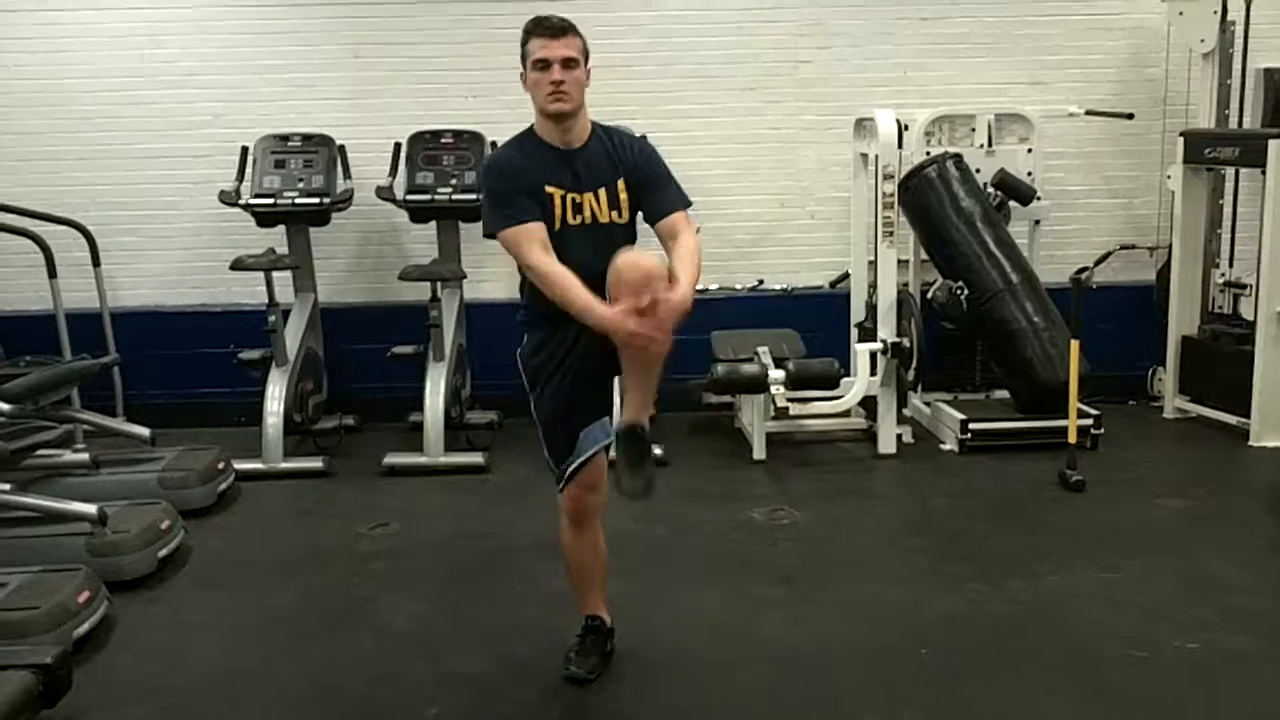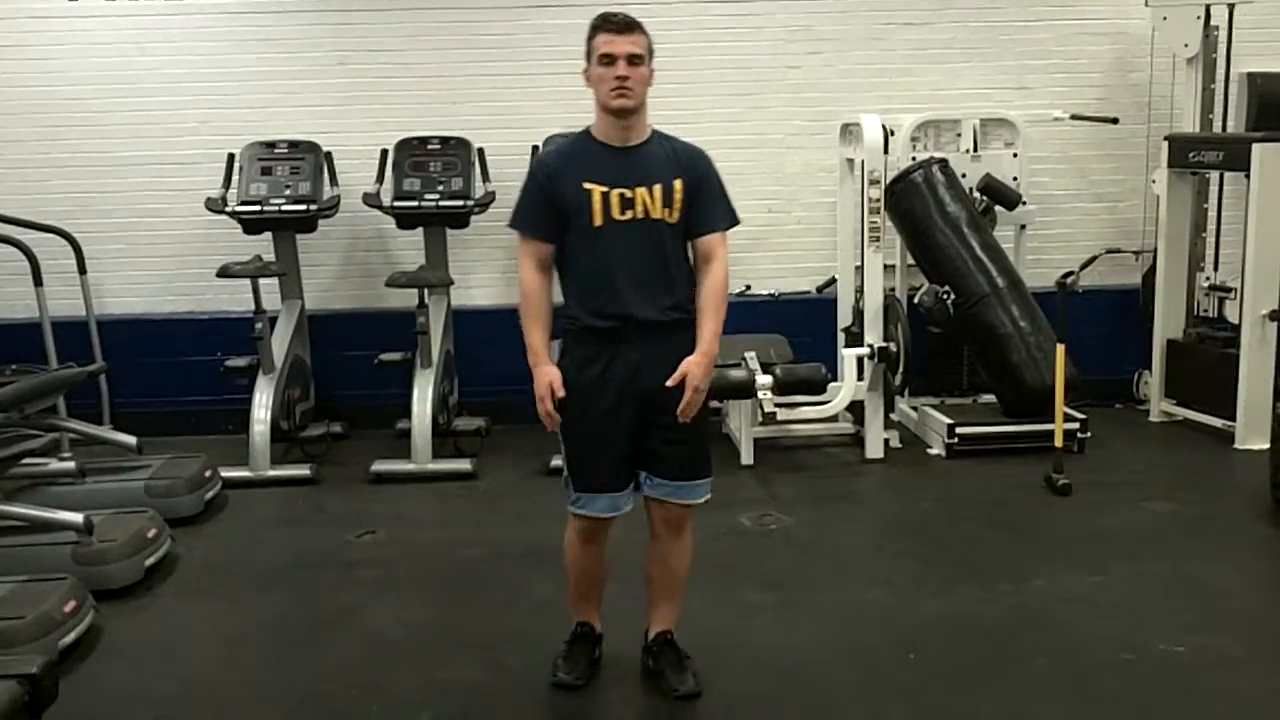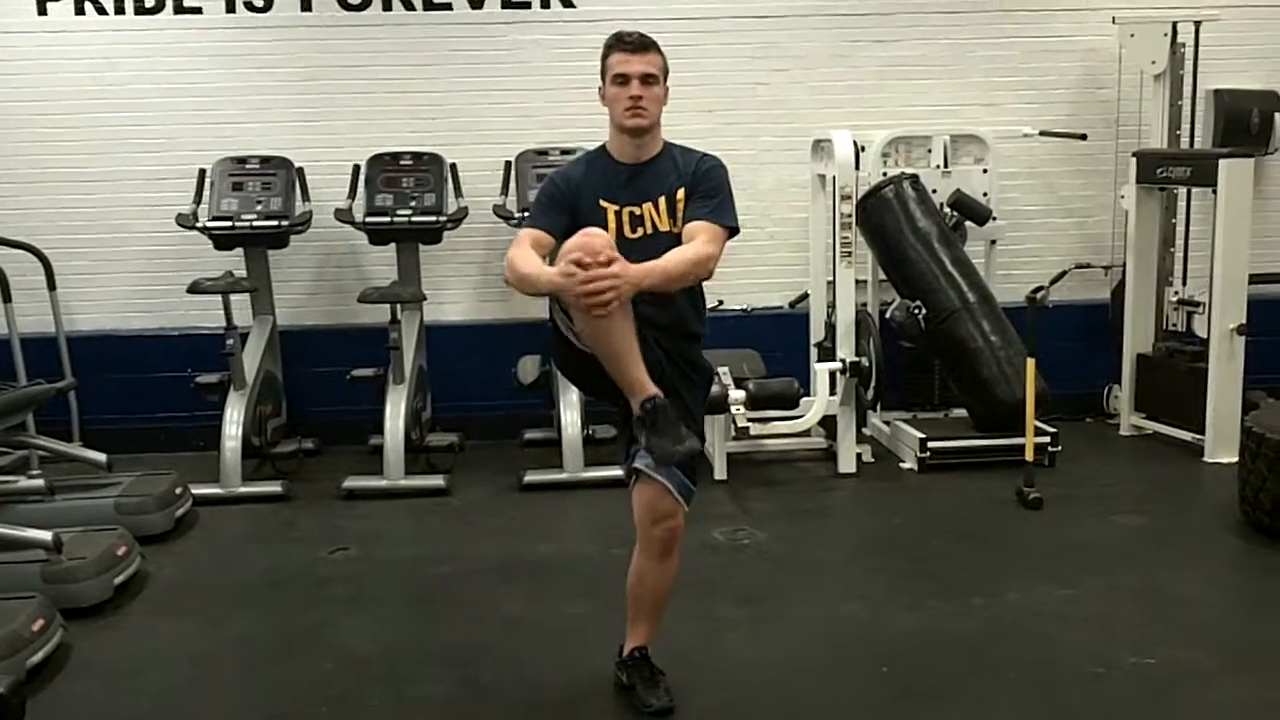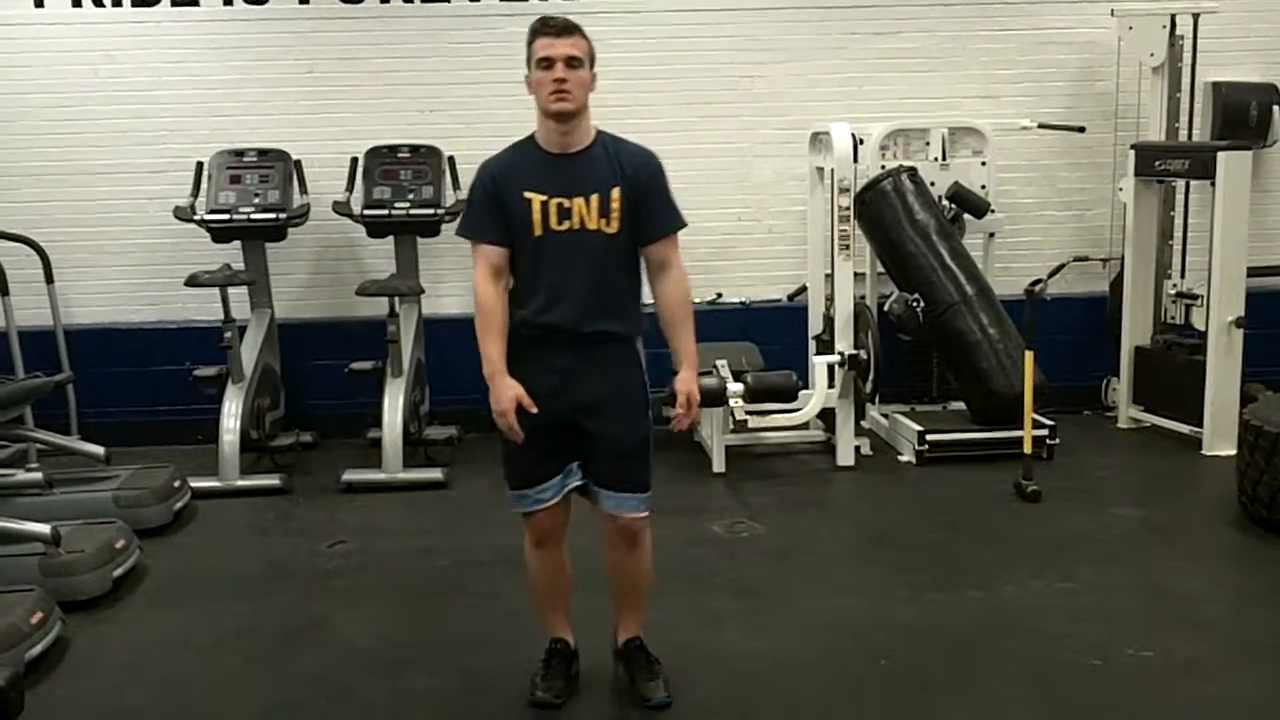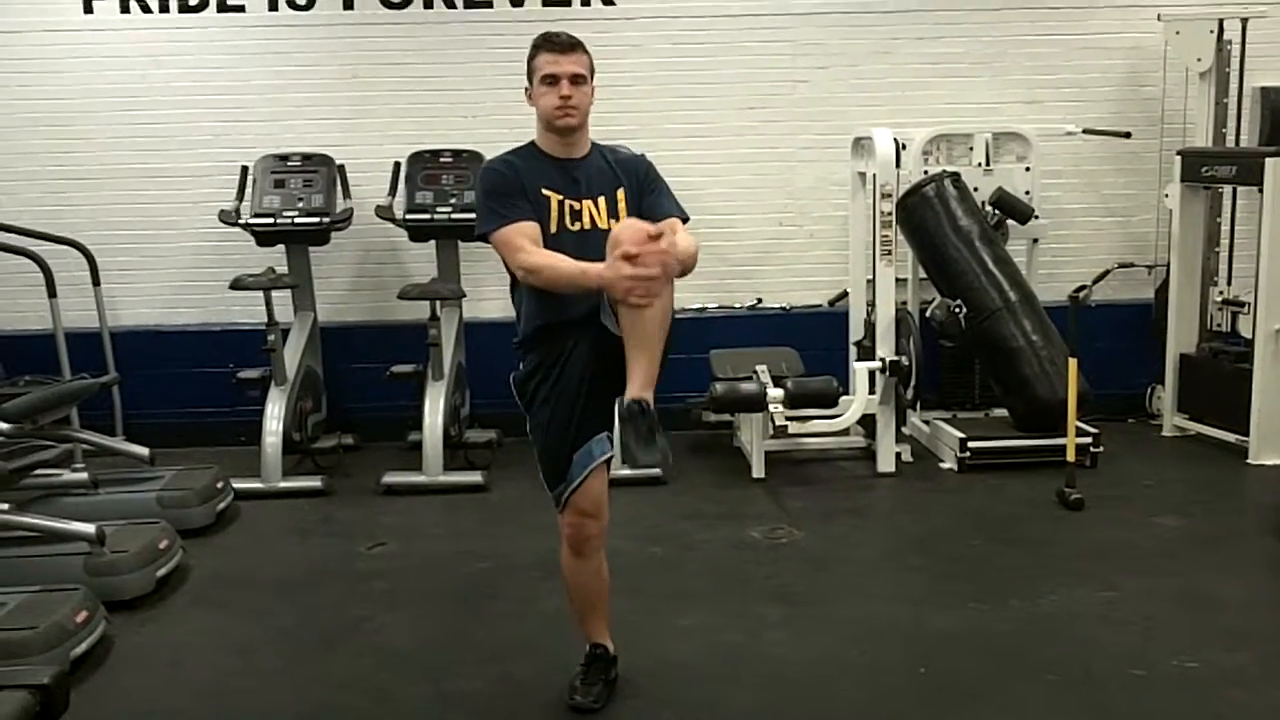
dt=1s
person 1, frame 1
left shoulder: (630, 151)
right shoulder: (507, 167)
left elbow: (682, 236)
right elbow: (538, 263)
left wrist: (682, 291)
right wrist: (604, 317)
left hip: (631, 323)
right hip: (557, 334)
left knee: (637, 266)
right knee: (580, 494)
left ankle: (632, 428)
right ankle: (595, 626)
person 1, frame 2
left shoulder: (688, 164)
right shoulder: (557, 167)
left elbow: (712, 263)
right elbow: (534, 269)
left wrist: (705, 351)
right wrist: (539, 361)
left hip: (674, 358)
right hip: (593, 359)
left knee: (673, 511)
right knee: (593, 515)
left ankle: (662, 639)
right ankle: (585, 631)
person 1, frame 3
left shoulder: (701, 172)
right shoulder: (573, 181)
left elbow: (704, 253)
right elbow: (518, 258)
left wrist: (634, 275)
right wrist: (556, 276)
left hip: (674, 353)
right hip: (595, 348)
left knee: (663, 520)
right knee: (589, 246)
left ankle: (635, 657)
right ankle: (647, 414)
person 1, frame 4
left shoulder: (635, 166)
right shoulder: (500, 175)
left elbow: (666, 269)
right elbow: (490, 280)
left wrist: (687, 362)
right wrist: (497, 376)
left hip: (613, 360)
right hip: (531, 371)
left knee: (627, 522)
right knee: (543, 522)
left ankle: (632, 646)
right ankle: (560, 647)
person 1, frame 5
left shoulder: (630, 169)
right shoulder: (505, 175)
left elbow: (679, 239)
right elbow: (527, 260)
left wrist: (675, 252)
right wrist: (603, 274)
left hip: (623, 331)
right hip: (554, 353)
left knee: (638, 245)
right knee: (581, 521)
left ankle: (639, 405)
right ankle: (599, 654)
